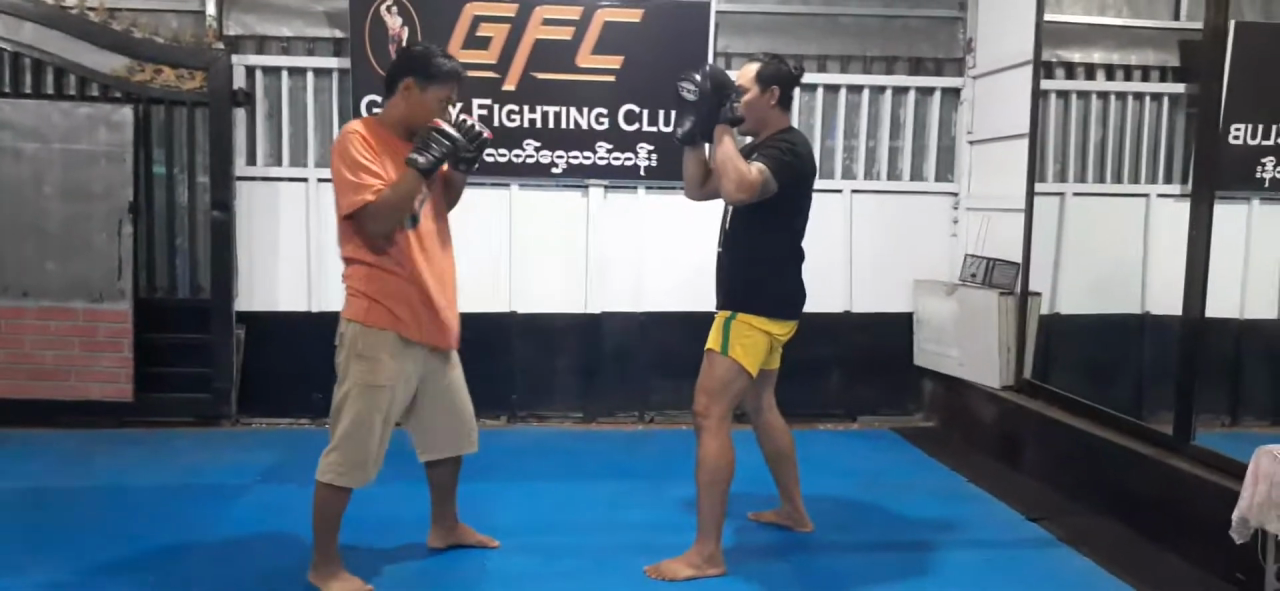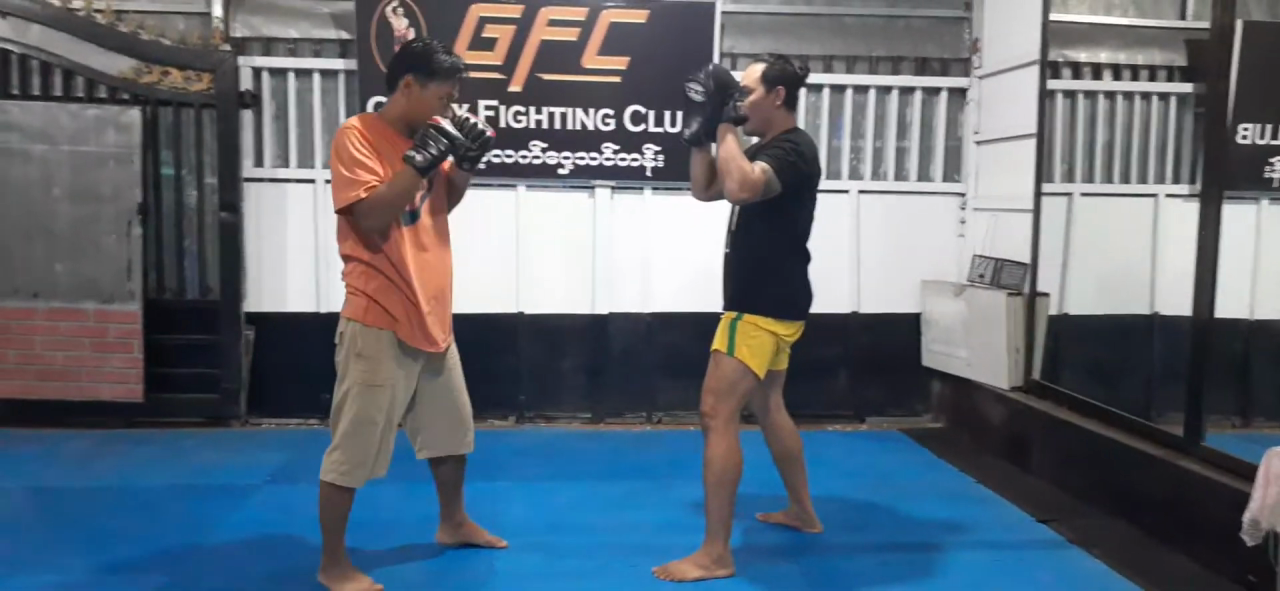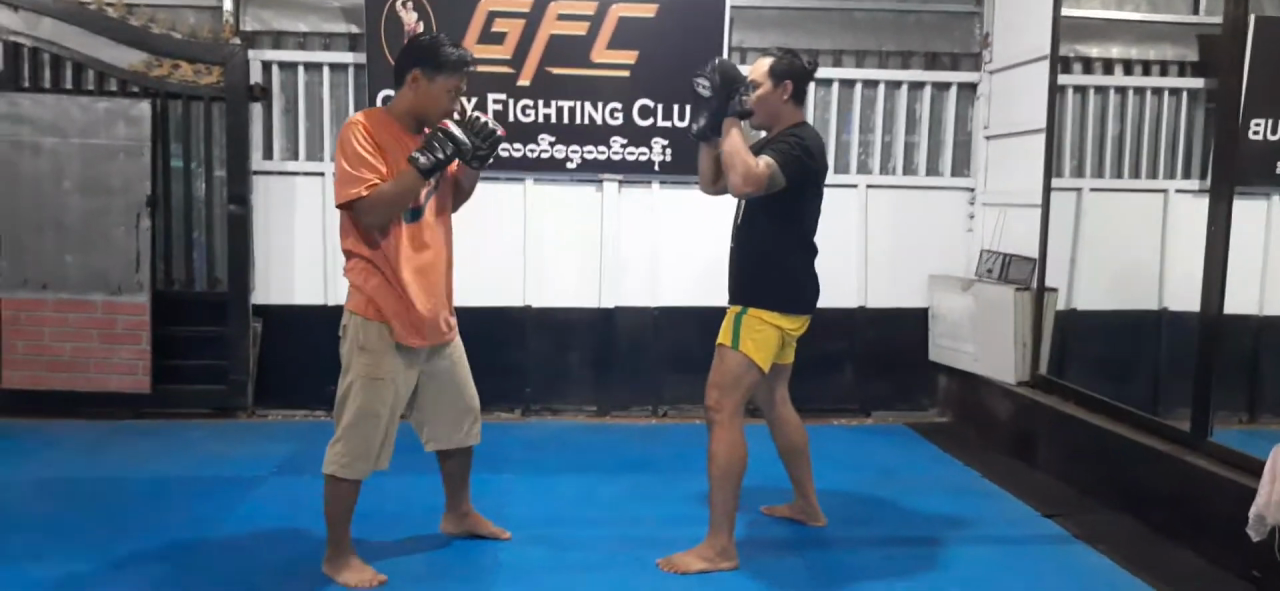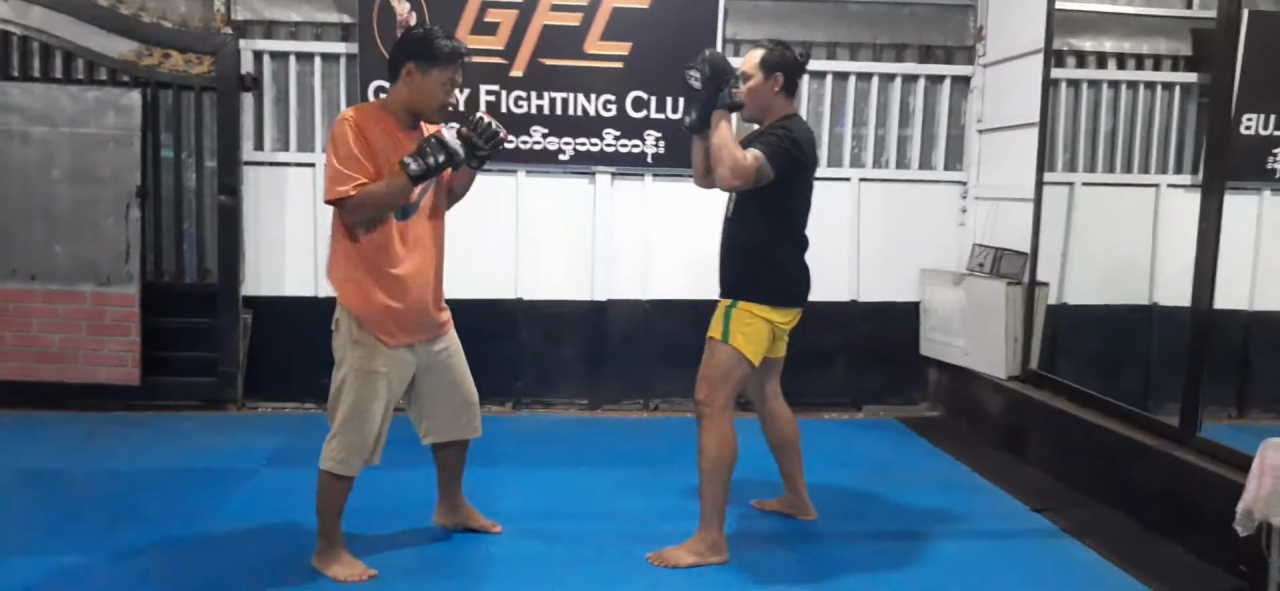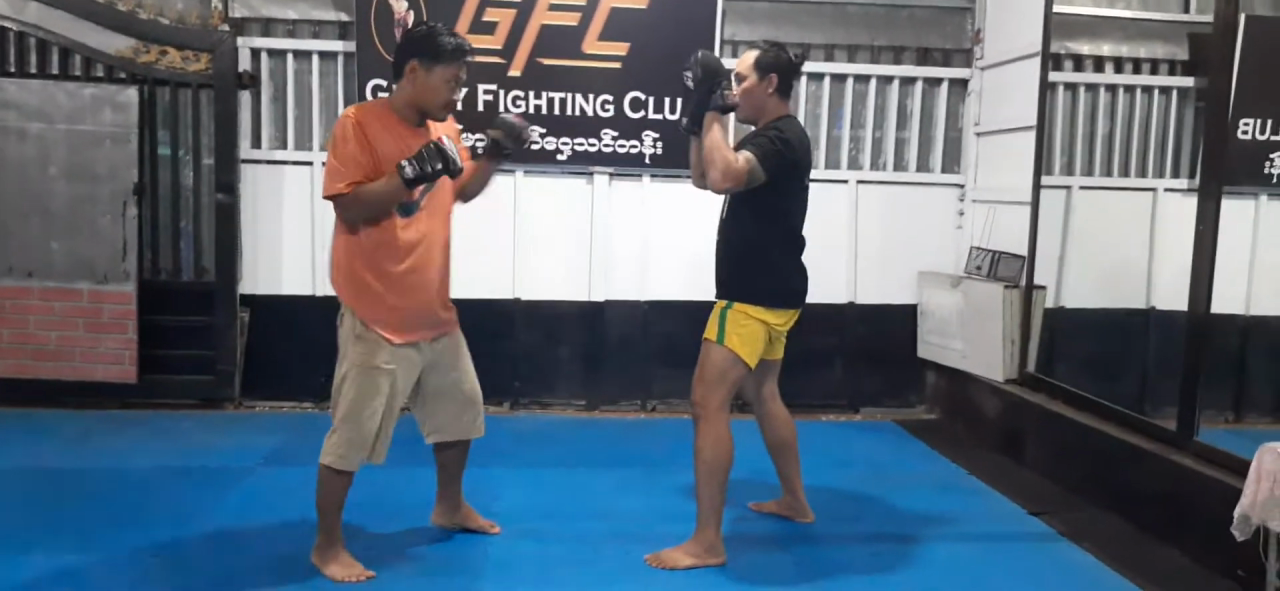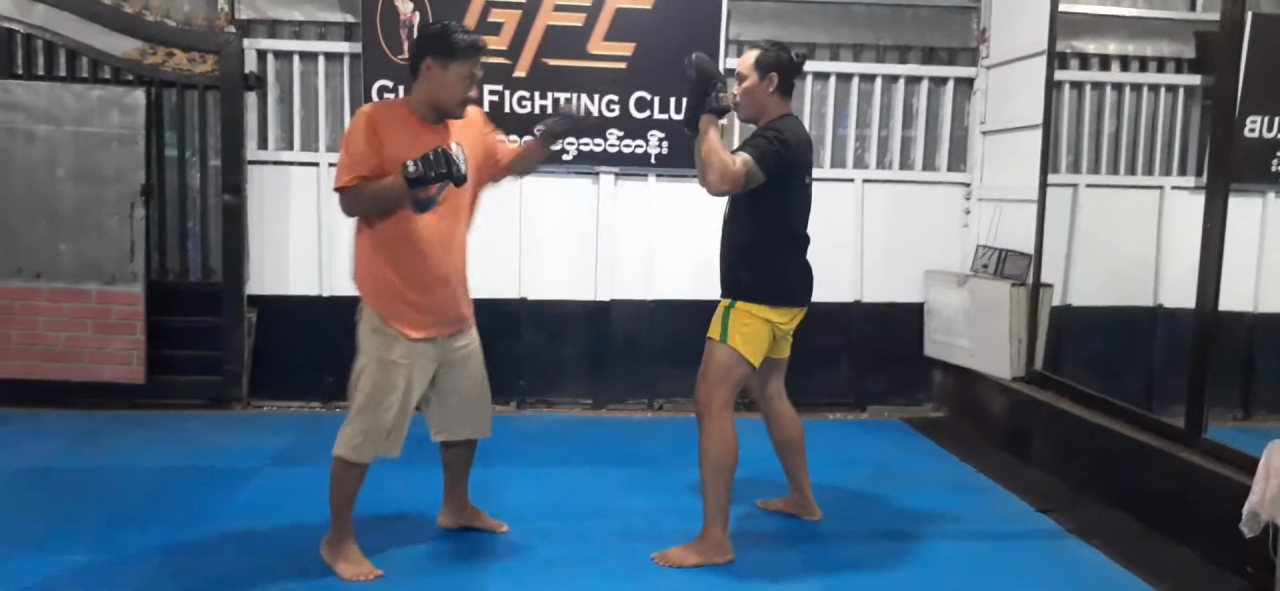
dt=0.1s
person 1, frame 1
left shoulder: (423, 139)
right shoulder: (358, 139)
left elbow: (443, 203)
right elbow: (377, 222)
left wrist: (460, 162)
right wrist: (423, 161)
left hip: (433, 319)
right hip: (379, 326)
left knee: (451, 429)
right knee: (353, 445)
left ankle: (445, 526)
person 1, frame 2
left shoulder: (425, 136)
right shoulder: (356, 135)
left elbow: (445, 201)
right elbow: (373, 218)
left wrist: (463, 161)
right wrist: (419, 158)
left hip: (431, 319)
right hip: (378, 324)
left knee: (451, 427)
right knee: (356, 444)
left ankle: (454, 523)
person 1, frame 3
left shoulder: (434, 131)
right shoulder: (363, 130)
left elbow: (450, 200)
right elbow: (371, 213)
left wrist: (472, 157)
right wrist: (426, 160)
left hip: (434, 314)
right hip: (378, 318)
left knee: (459, 416)
right knee: (358, 437)
left ankle: (459, 512)
person 1, frame 4
left shoulder: (429, 129)
right shoulder: (355, 125)
left elbow: (446, 199)
right elbow: (357, 212)
left wrist: (471, 159)
right wrist: (417, 166)
left hip: (429, 310)
right hip: (371, 314)
left knee: (457, 409)
right knee: (352, 434)
left ankle: (451, 506)
right ankle: (328, 545)
person 1, frame 5
left shoulder: (440, 126)
right shoulder: (359, 124)
left elbow: (465, 189)
right elbow: (347, 208)
left wrist: (499, 147)
right wrist: (412, 173)
left hip: (435, 310)
right hip: (373, 314)
left knee: (461, 408)
right knee: (355, 431)
left ankle: (451, 506)
right ankle: (327, 544)
person 1, frame 6
left shoulder: (470, 123)
right shoulder: (374, 121)
left elbow: (508, 164)
right elbow: (353, 200)
left wrist: (547, 136)
right wrist: (415, 175)
left hip: (452, 307)
right hip: (393, 308)
left knee: (467, 410)
right knee: (370, 424)
left ankle: (457, 506)
right ankle: (338, 539)
person 2, frame 1
left shoulder: (789, 150)
right shoulder: (761, 149)
left elbow: (736, 189)
right elbow: (698, 188)
left wrist: (721, 124)
right wrist: (694, 131)
left hip: (758, 305)
right hip: (761, 301)
left knee: (710, 413)
right knee: (759, 405)
left ankle: (707, 553)
right ankle: (794, 510)
person 2, frame 2
left shoulder: (793, 150)
right shoulder: (767, 149)
left elbow: (738, 188)
right elbow: (705, 189)
left wrist: (725, 124)
right wrist: (700, 131)
left hip: (764, 306)
right hip: (768, 302)
left knee: (717, 414)
right knee: (767, 406)
left ankle: (715, 554)
right ankle: (803, 511)
person 2, frame 3
left shoulder: (800, 144)
right shoulder: (775, 143)
left elbow: (743, 182)
right elbow: (714, 183)
left wrist: (730, 117)
right wrist: (708, 126)
left hip: (769, 300)
right hip: (777, 296)
left knee: (721, 408)
right knee: (772, 400)
left ankle: (719, 546)
right ankle: (807, 505)
person 2, frame 4
left shoulder: (789, 137)
right shoulder: (767, 136)
left elbow: (731, 176)
right elbow: (707, 176)
left wrist: (719, 110)
right wrist: (700, 120)
left hip: (760, 293)
right hip: (769, 290)
left knee: (711, 402)
right knee: (764, 393)
left ankle: (710, 540)
right ankle: (798, 499)
person 2, frame 5
left shoulder: (782, 137)
right shoulder: (767, 136)
left elbow: (723, 179)
right elbow: (706, 177)
left wrist: (712, 110)
right wrist: (698, 121)
left hip: (756, 295)
right hip: (770, 291)
left knee: (708, 403)
right knee: (763, 395)
left ankle: (708, 542)
right ankle: (795, 501)
person 2, frame 6
left shoulder: (781, 137)
right shoulder: (771, 135)
left elbow: (721, 181)
right elbow: (713, 178)
left wrist: (709, 112)
right wrist: (701, 121)
left hip: (760, 293)
right hip: (775, 290)
left knee: (712, 402)
right knee: (769, 393)
left ankle: (715, 540)
right ankle: (803, 499)
